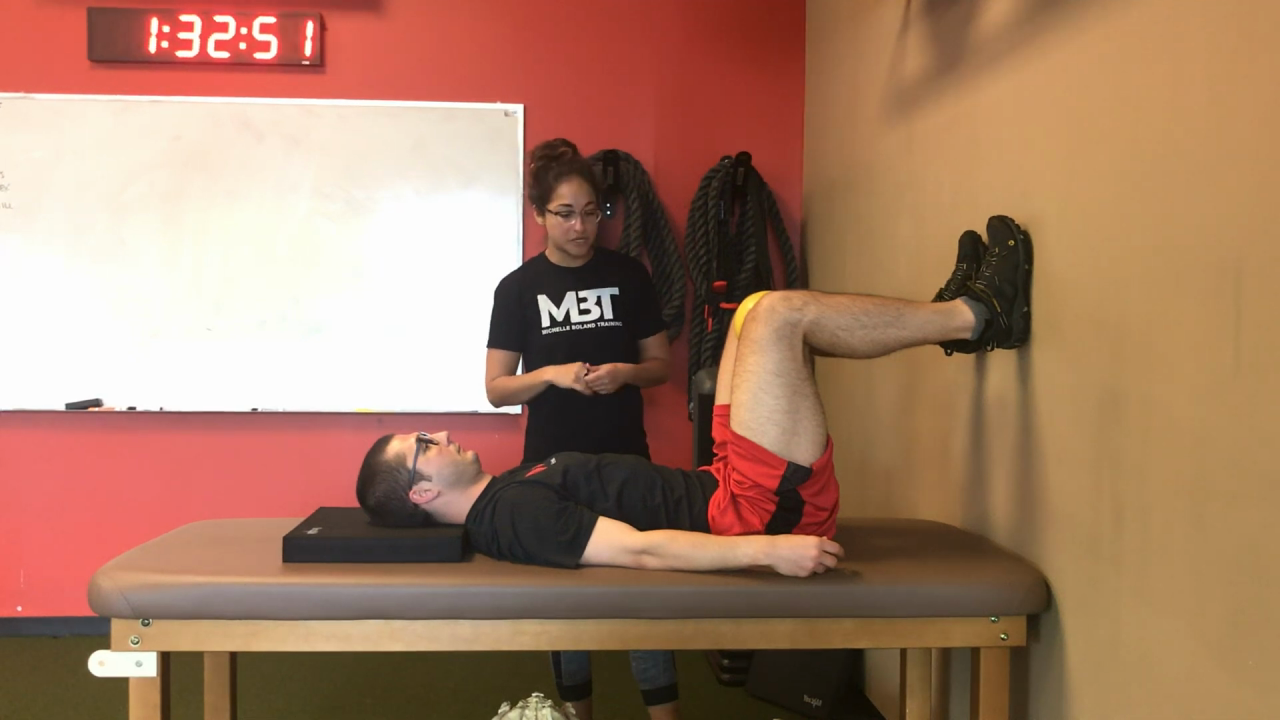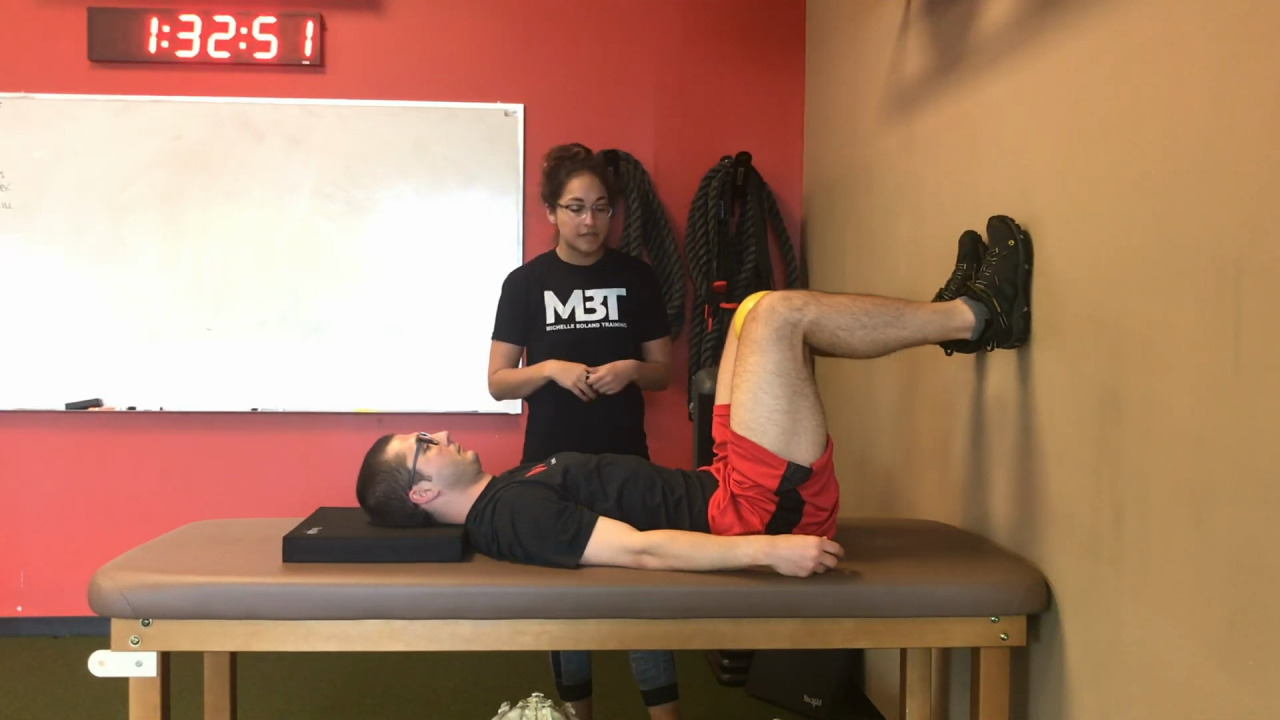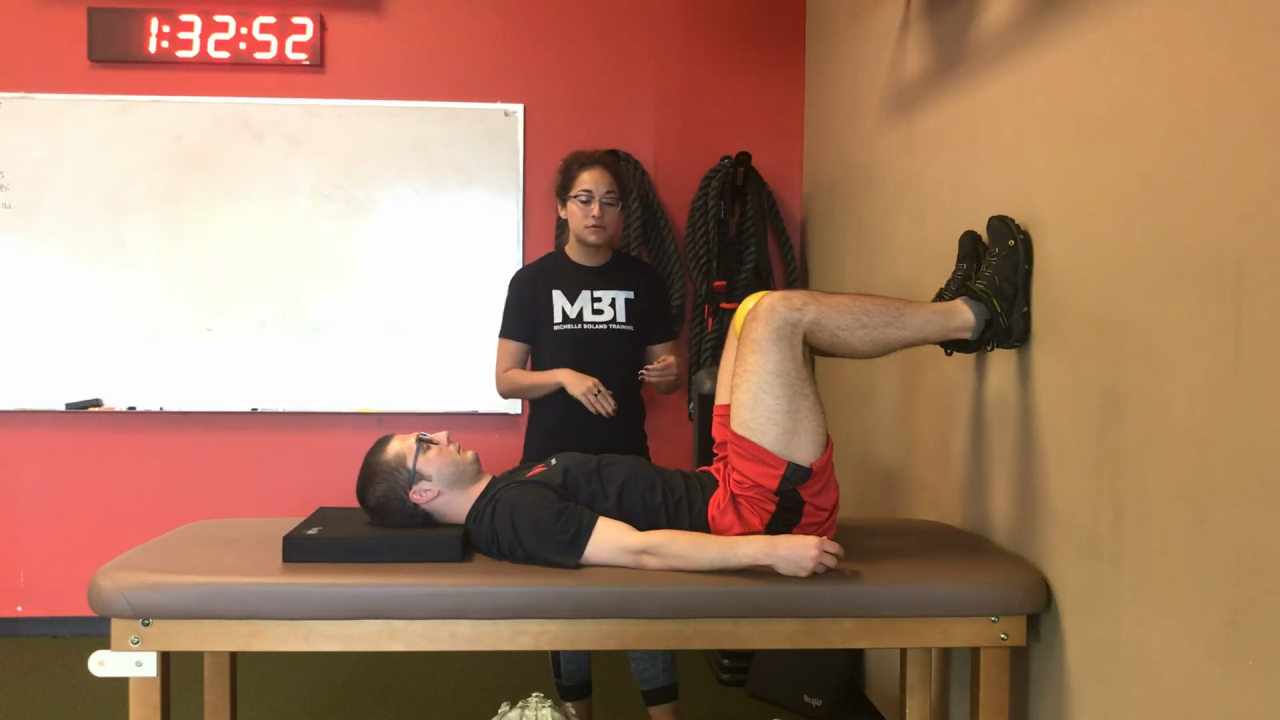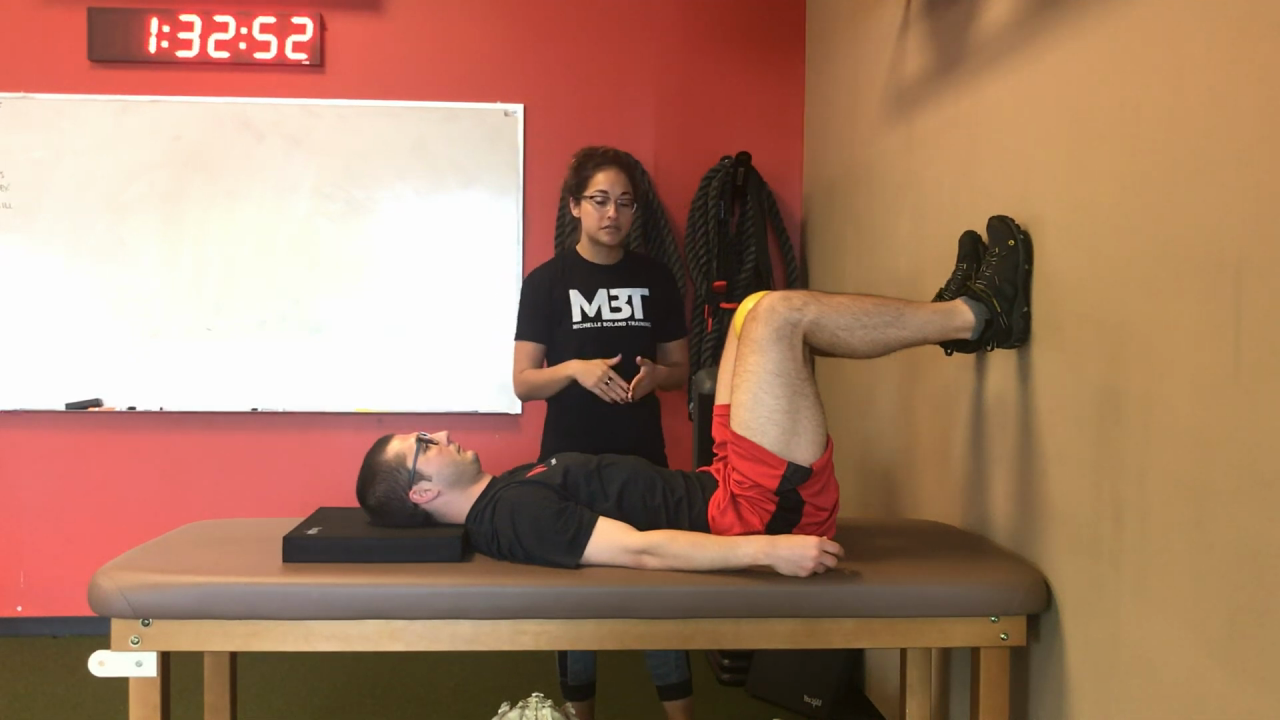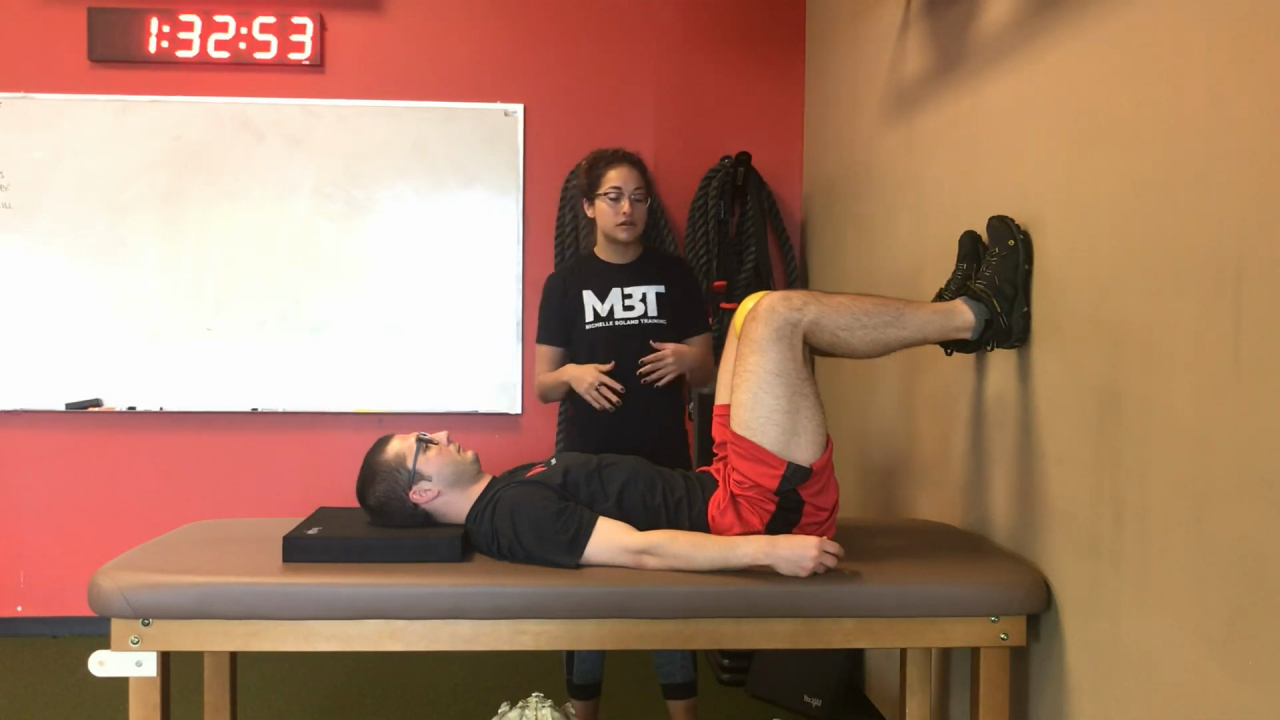
dt=0.4s
person 1, frame 1
left shoulder: (508, 492)
right shoulder: (514, 514)
right elbow: (639, 550)
right wrist: (768, 549)
left hip: (722, 490)
right hip: (755, 510)
left knee: (760, 314)
right knee: (777, 313)
left ankle: (956, 313)
right ankle: (975, 315)
person 1, frame 2
left shoulder: (508, 491)
right shoulder: (513, 514)
right elbow: (639, 549)
right wrist: (768, 549)
left hip: (719, 487)
right hip: (755, 508)
left knee: (761, 311)
right knee: (779, 311)
left ankle: (955, 314)
right ankle: (976, 314)
person 1, frame 3
left shoulder: (509, 492)
right shoulder: (513, 515)
right elbow: (641, 550)
right wrist: (769, 548)
left hip: (724, 492)
right hip: (755, 509)
left knee: (765, 316)
right knee: (777, 314)
left ankle: (961, 314)
right ankle: (976, 315)
person 1, frame 4
left shoulder: (509, 488)
right shoulder: (512, 518)
right elbow: (641, 548)
right wrist: (769, 548)
left hip: (736, 481)
right hip: (753, 507)
left knee: (766, 309)
right knee: (779, 312)
left ankle: (961, 308)
right ankle: (975, 313)
person 1, frame 5
left shoulder: (504, 491)
right shoulder: (513, 519)
right elbow: (637, 550)
right wrist: (772, 545)
left hip: (719, 491)
right hip: (746, 514)
left knee: (760, 312)
right knee: (778, 311)
left ankle: (954, 312)
right ankle: (976, 312)
person 2, frame 1
left shoulder: (628, 275)
right shoulder: (517, 289)
left elbow: (660, 365)
right elbow: (497, 390)
left wrist: (623, 372)
right wrist: (549, 373)
left hip: (625, 460)
right hip: (552, 465)
person 2, frame 2
left shoulder: (637, 277)
right shoulder: (526, 282)
left elbow: (662, 370)
right elbow: (497, 382)
left wrist: (632, 371)
right wrist: (550, 368)
left hip: (624, 459)
right hip: (552, 464)
person 2, frame 3
left shoulder: (644, 280)
right shoulder: (533, 281)
left elbow: (660, 370)
right elbow: (506, 379)
left wrist: (669, 372)
right wrist: (564, 376)
left hip: (625, 459)
right hip: (553, 462)
person 2, frame 4
left shoulder: (656, 278)
right shoulder: (547, 281)
left elbow: (680, 368)
right elbow: (524, 383)
left wrist: (654, 376)
right wrist: (575, 369)
left hip: (643, 460)
right hip: (571, 461)
person 2, frame 5
left shoulder: (676, 275)
right shoulder: (565, 283)
left elbow: (706, 372)
right elbow: (543, 385)
left wrist: (687, 361)
right wrist: (573, 374)
left hip: (664, 459)
right hip: (590, 461)
